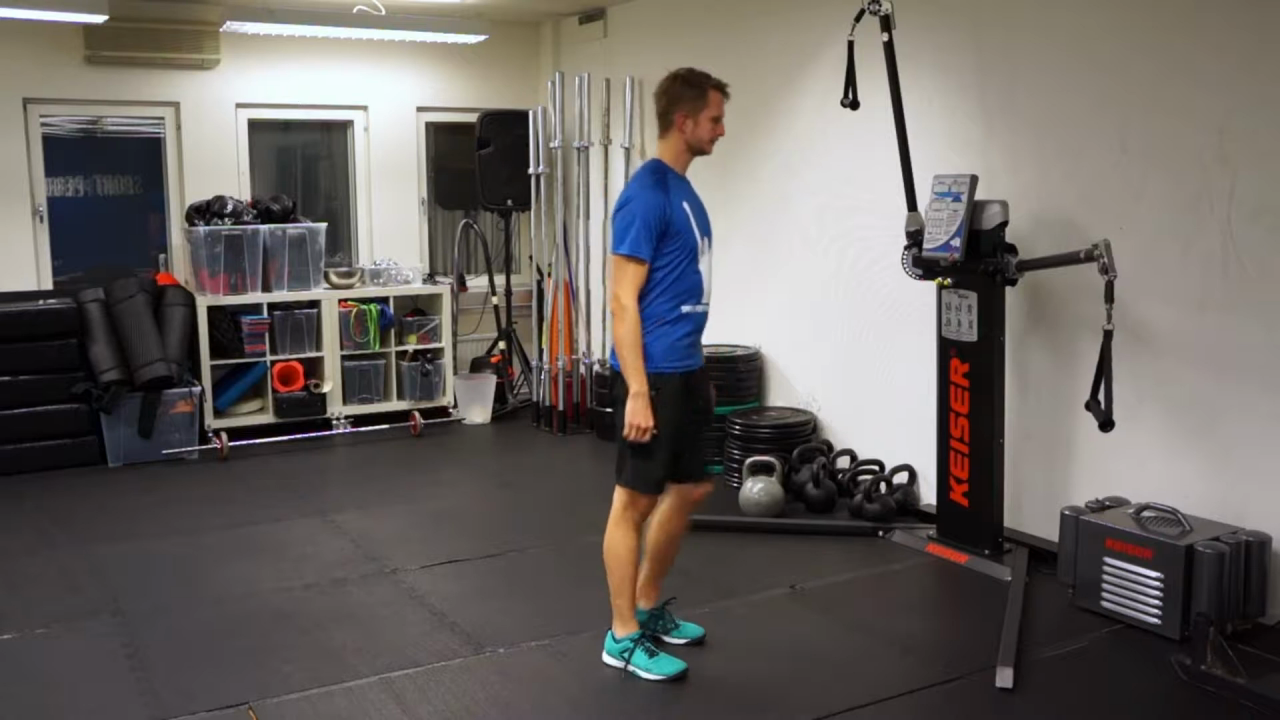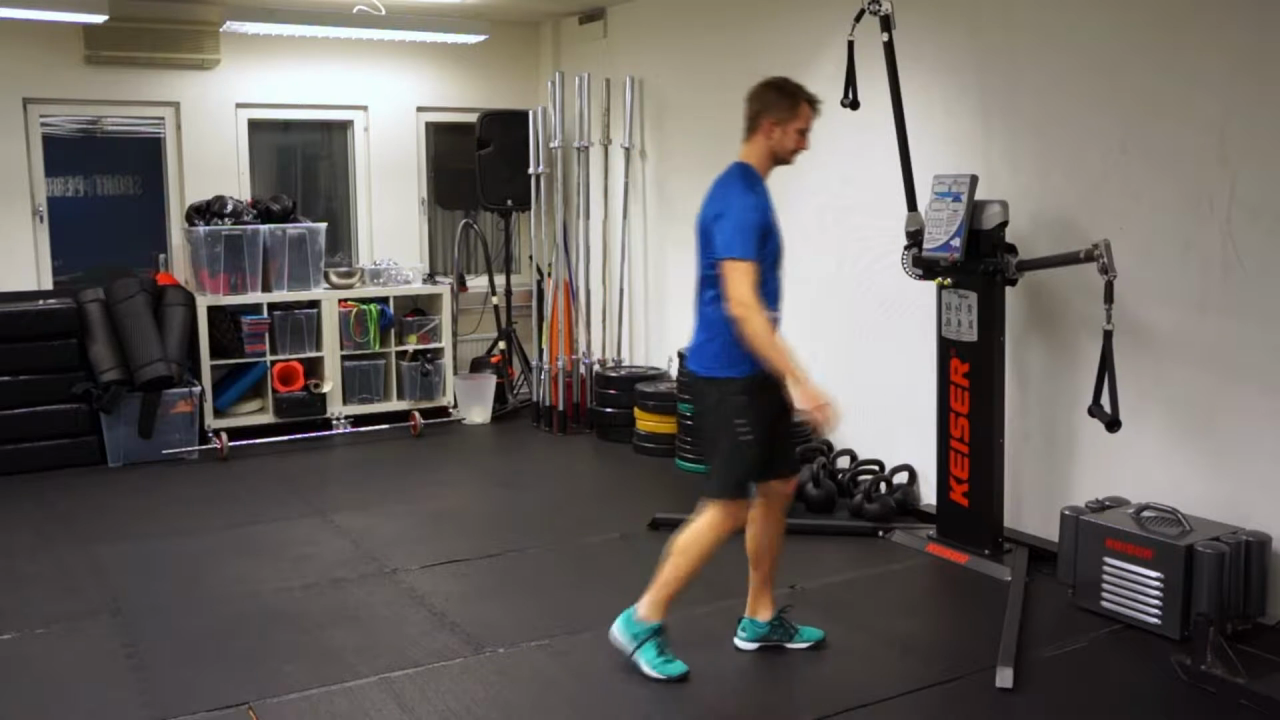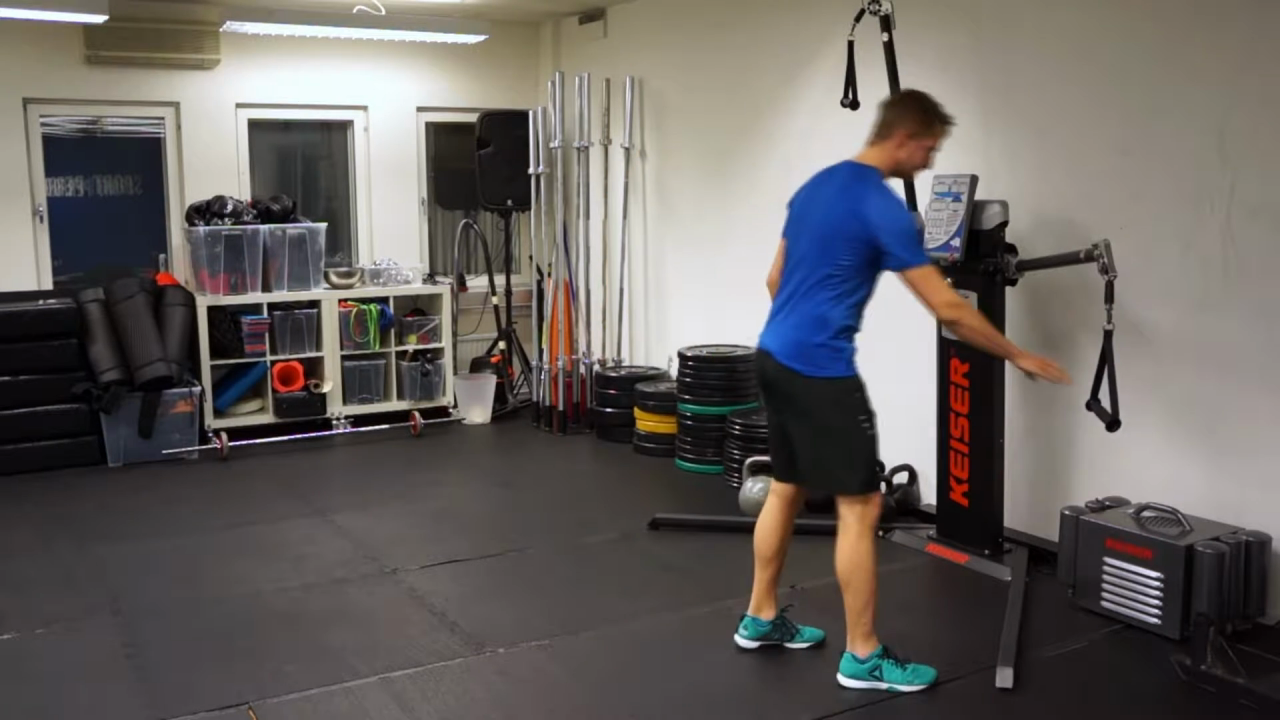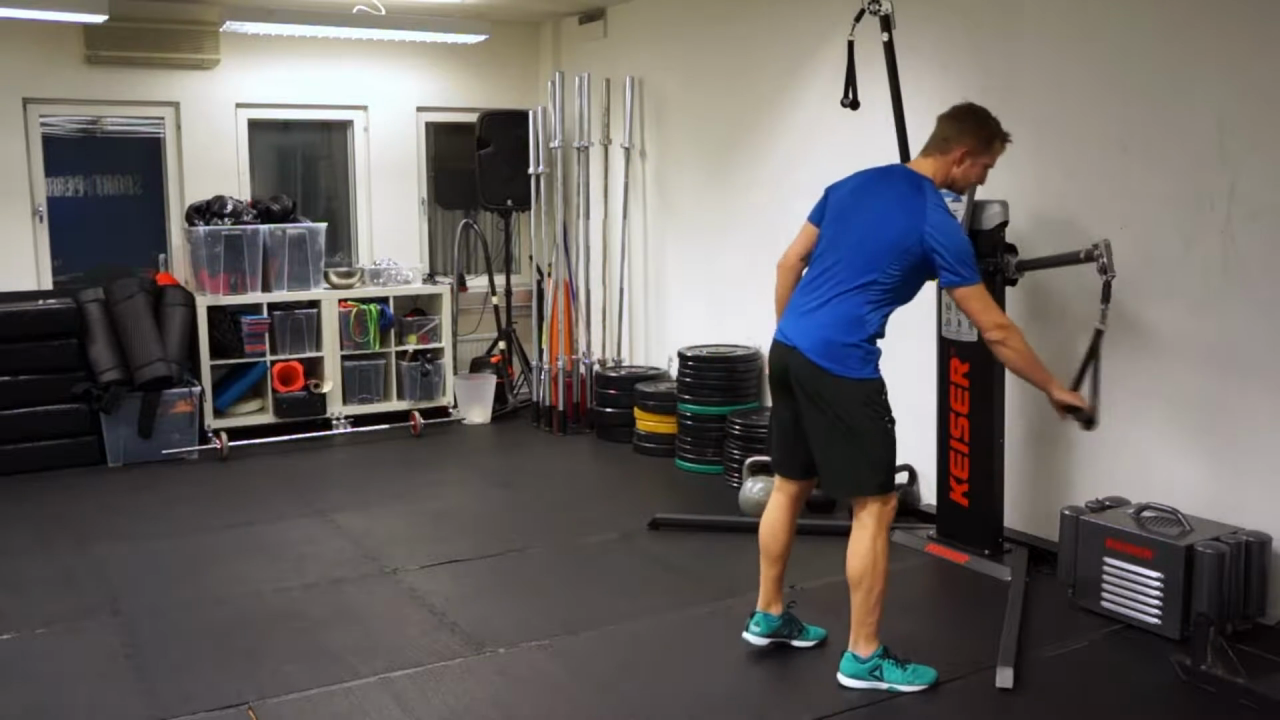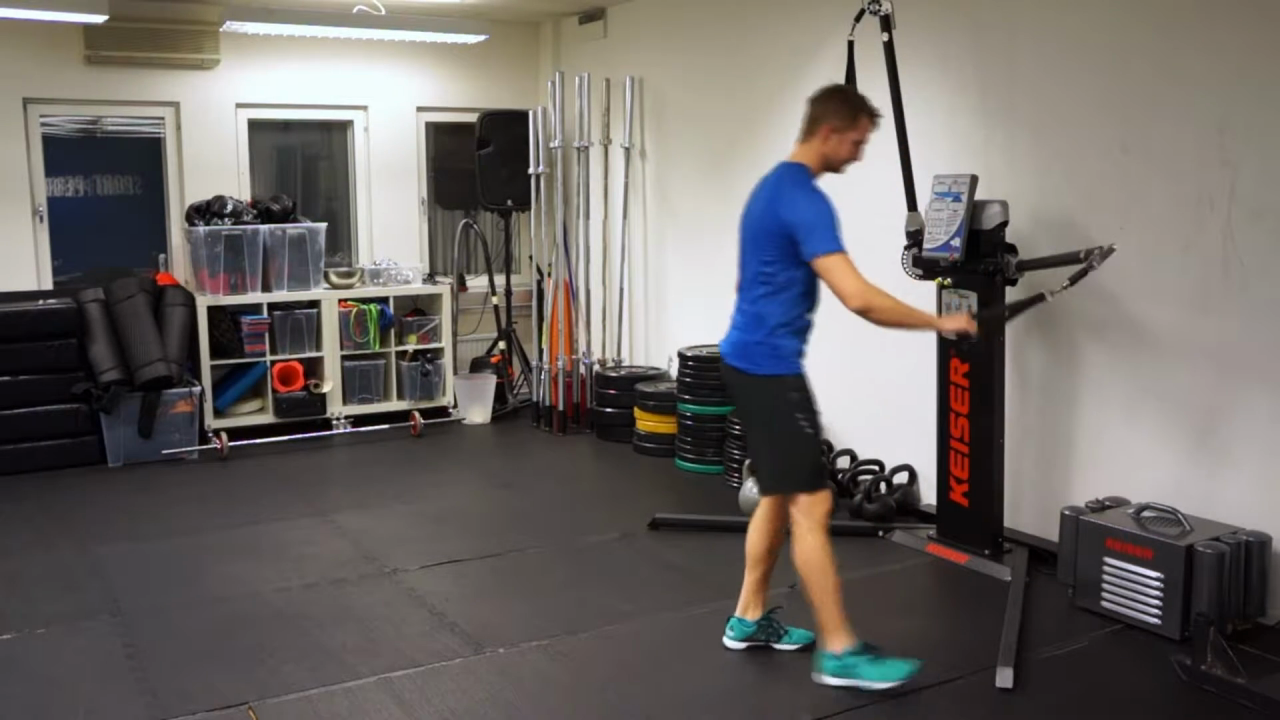
dt=0.5s
person 1, frame 1
left shoulder: (685, 191)
right shoulder: (646, 194)
right elbow: (624, 301)
right wrist: (638, 392)
left hip: (684, 370)
right hip: (651, 374)
left knee: (689, 491)
right knee: (635, 500)
left ankle: (648, 606)
right ankle: (624, 636)
person 1, frame 2
left shoulder: (750, 191)
right shoulder: (739, 198)
right elbow: (742, 304)
right wrist: (799, 383)
left hip: (747, 371)
right hip: (728, 373)
left knee: (777, 489)
right knee: (725, 507)
left ankle: (761, 619)
right ankle: (641, 621)
person 1, frame 3
left shoulder: (816, 187)
right shoulder: (881, 205)
left elbow: (776, 277)
right elbow: (948, 309)
right wrist: (1017, 356)
left hip: (778, 354)
right hip: (819, 367)
left knee: (787, 489)
right knee: (860, 506)
left ankle: (761, 617)
right ankle: (862, 656)
person 1, frame 4
left shoulder: (850, 185)
right shoulder: (938, 225)
left elbow: (790, 264)
right elbow: (995, 330)
right wrist: (1054, 390)
left hip: (790, 349)
right hip: (841, 368)
left knee: (791, 486)
right knee: (874, 507)
left ankle: (768, 614)
right ankle: (865, 656)
person 1, frame 5
left shoulder: (769, 188)
right shoulder: (804, 200)
right elbow: (858, 298)
right wrist: (939, 323)
left hip: (749, 357)
right hip: (769, 367)
left knee: (779, 495)
right knee: (811, 504)
left ankle: (748, 619)
right ankle: (840, 650)
